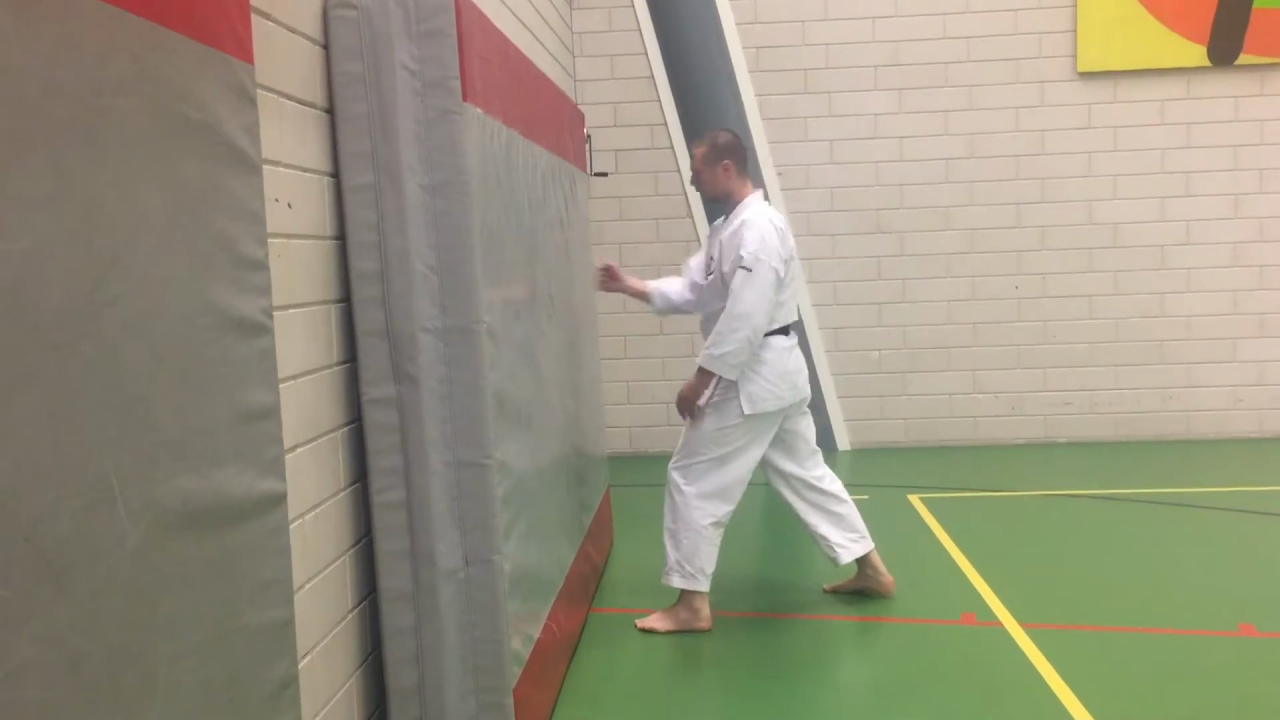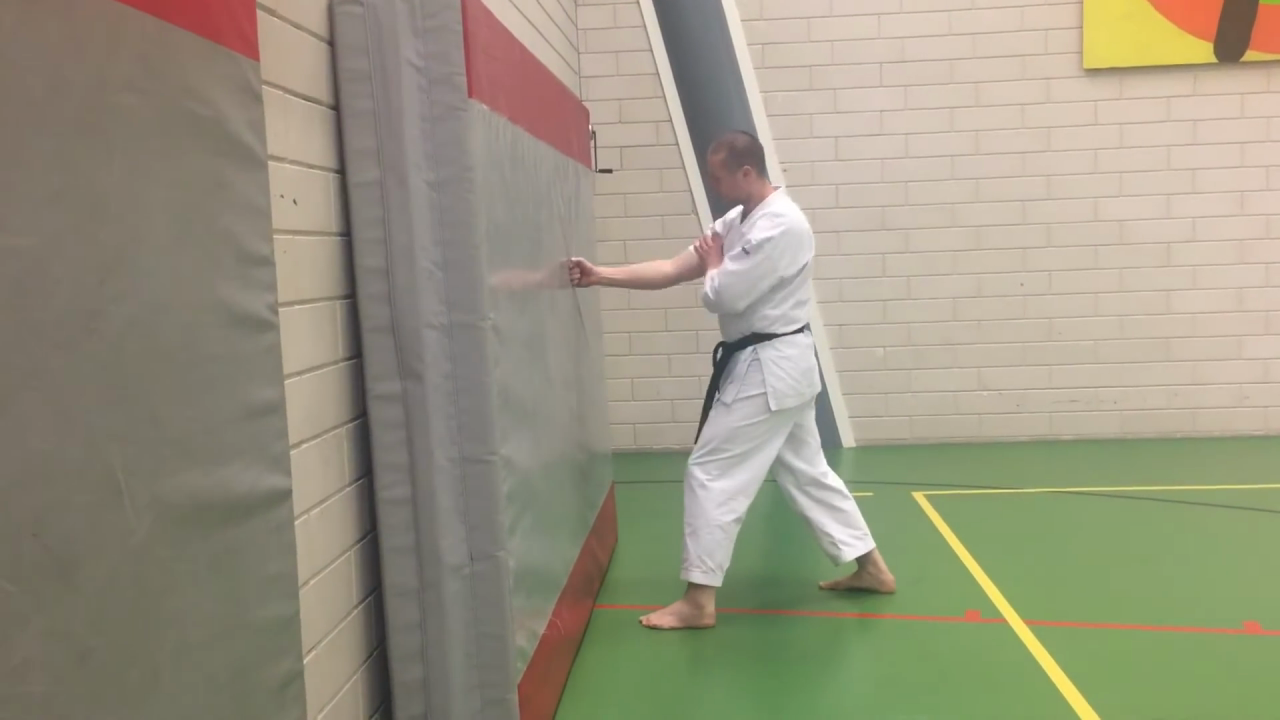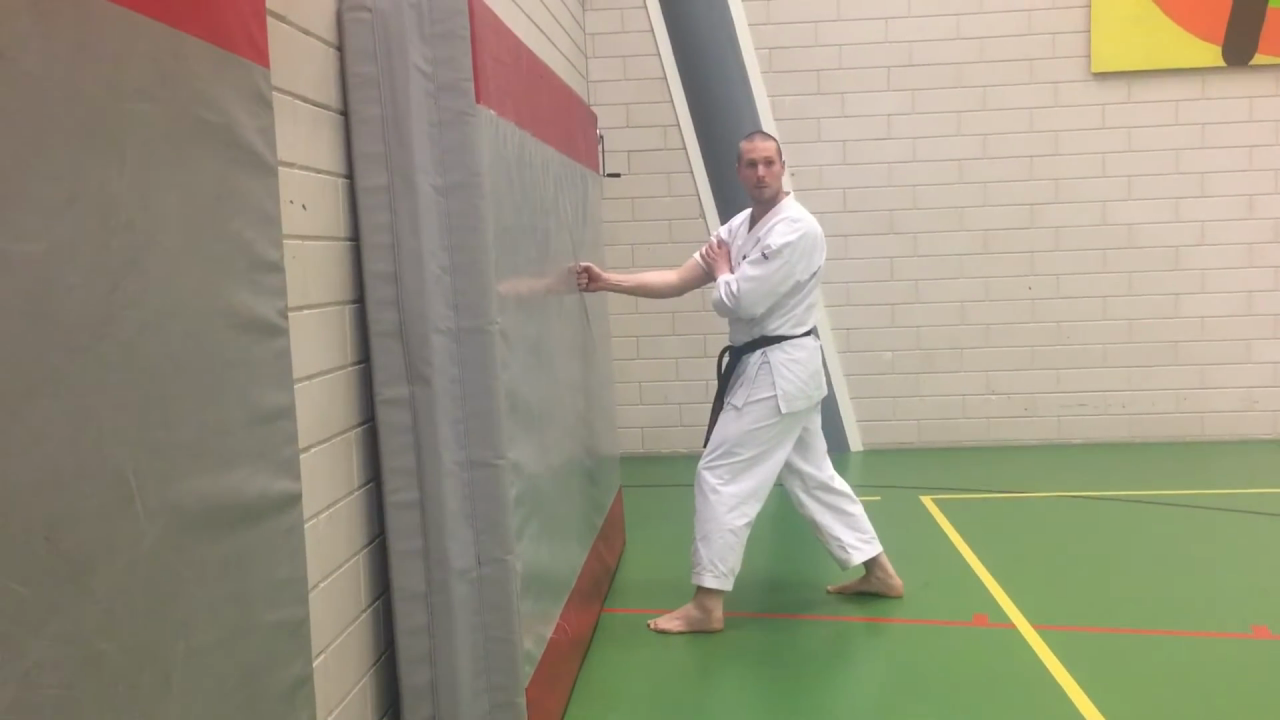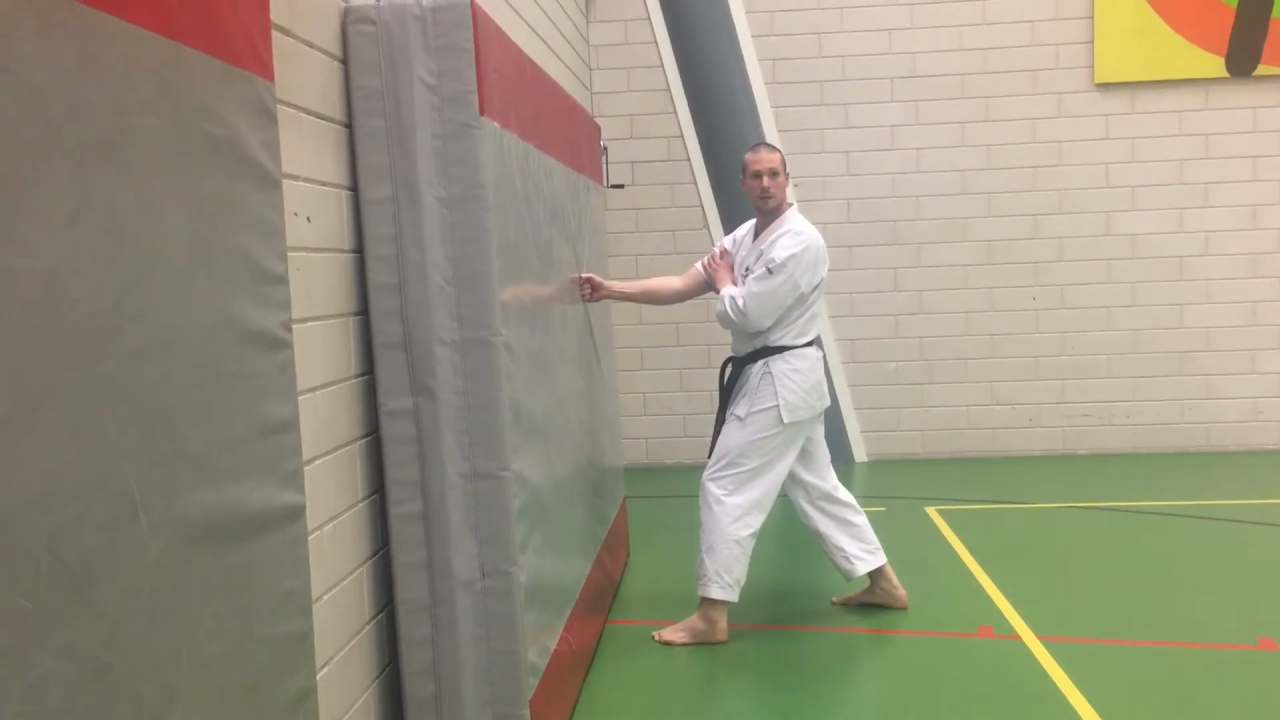
dt=0.7s
person 1, frame 1
left shoulder: (757, 227)
right shoulder: (731, 225)
left elbow: (749, 316)
right elbow: (699, 286)
left wrist: (703, 376)
right wrist: (634, 287)
left hip: (755, 376)
right hip: (778, 370)
left knee: (693, 477)
right knee: (805, 471)
left ankle: (692, 604)
right ankle: (870, 568)
person 1, frame 2
left shoulder: (780, 226)
right shoulder: (740, 220)
left elbow: (721, 294)
right elbow: (675, 268)
left wrist: (713, 263)
right wrist: (600, 275)
left hip: (767, 368)
right hip: (780, 364)
left knee: (711, 473)
right knee: (807, 470)
left ankle: (698, 599)
right ankle: (870, 566)
person 1, frame 3
left shoulder: (796, 230)
right shoulder: (739, 227)
left elbow: (736, 300)
right elbow: (678, 280)
left wrist: (722, 270)
right wrist: (608, 281)
left hip: (776, 371)
right hip: (777, 368)
left knee: (720, 477)
right knee: (812, 475)
left ankle: (706, 604)
right ankle: (878, 571)
person 1, frame 4
left shoulder: (798, 242)
right shoulder: (744, 237)
left elbow: (744, 314)
right elbow: (681, 286)
left wrist: (723, 282)
right wrist: (610, 289)
left hip: (778, 381)
right hip: (780, 379)
left knee: (725, 487)
right knee: (816, 484)
left ankle: (712, 615)
right ankle: (882, 581)
